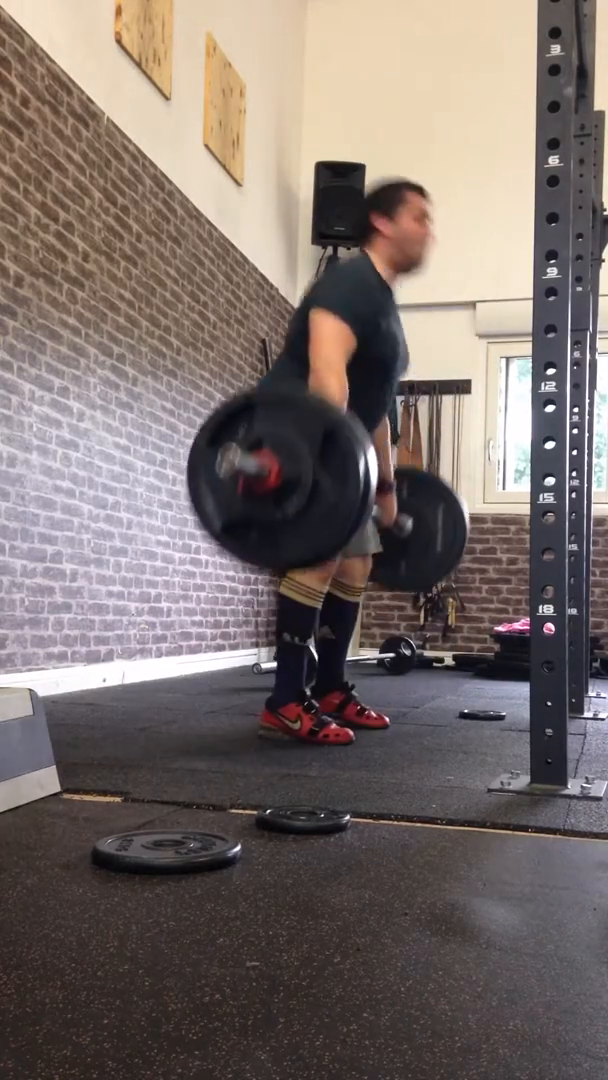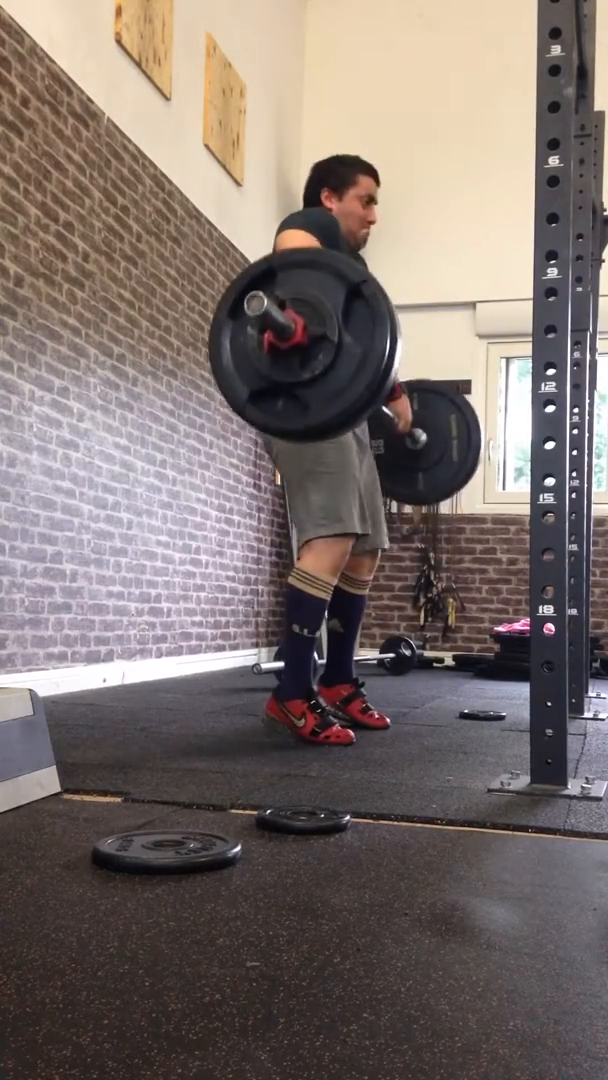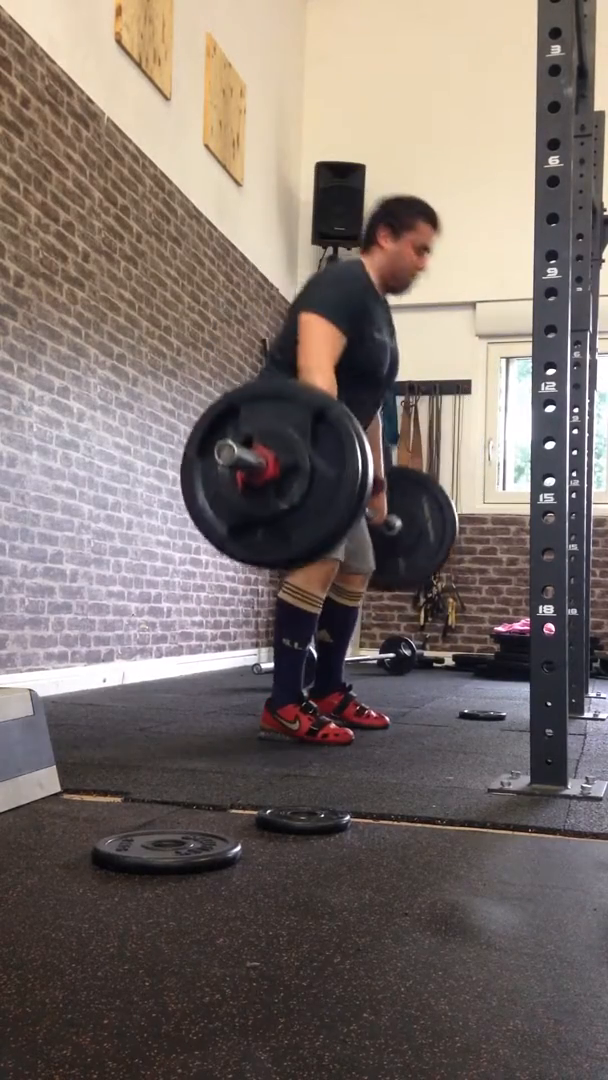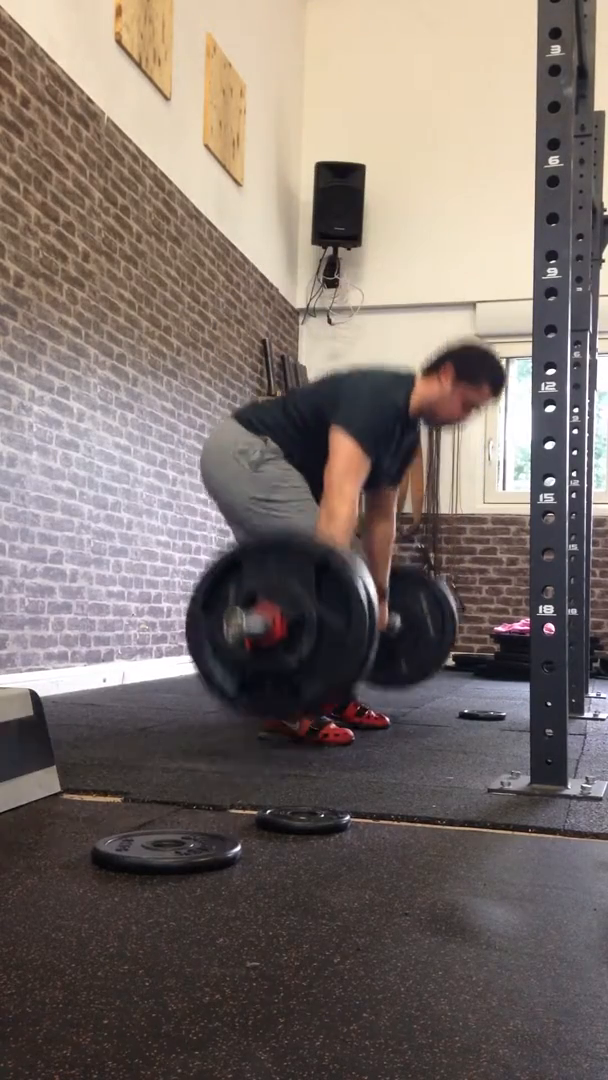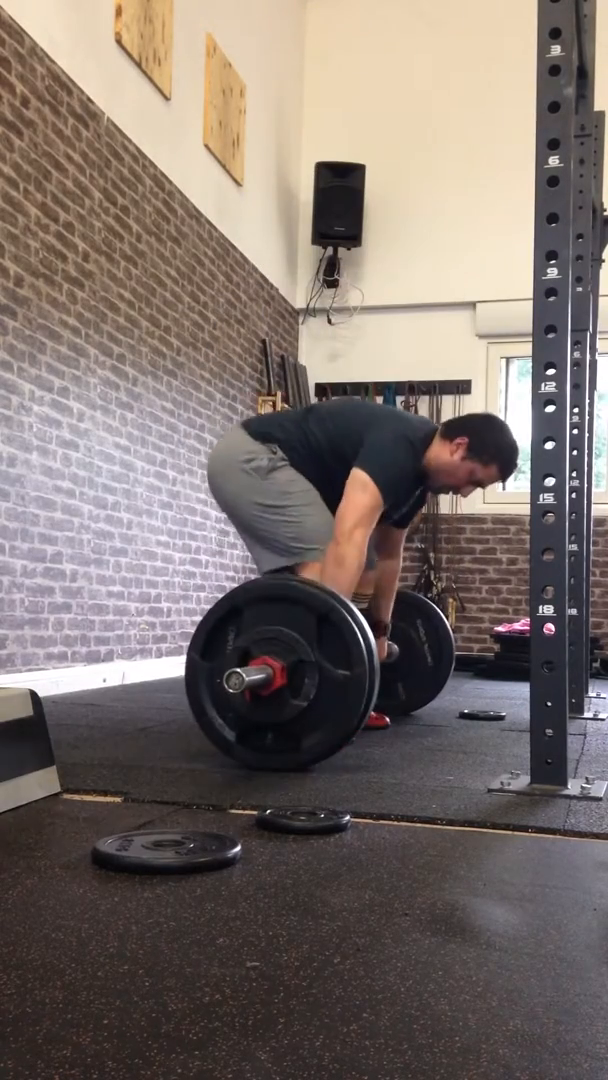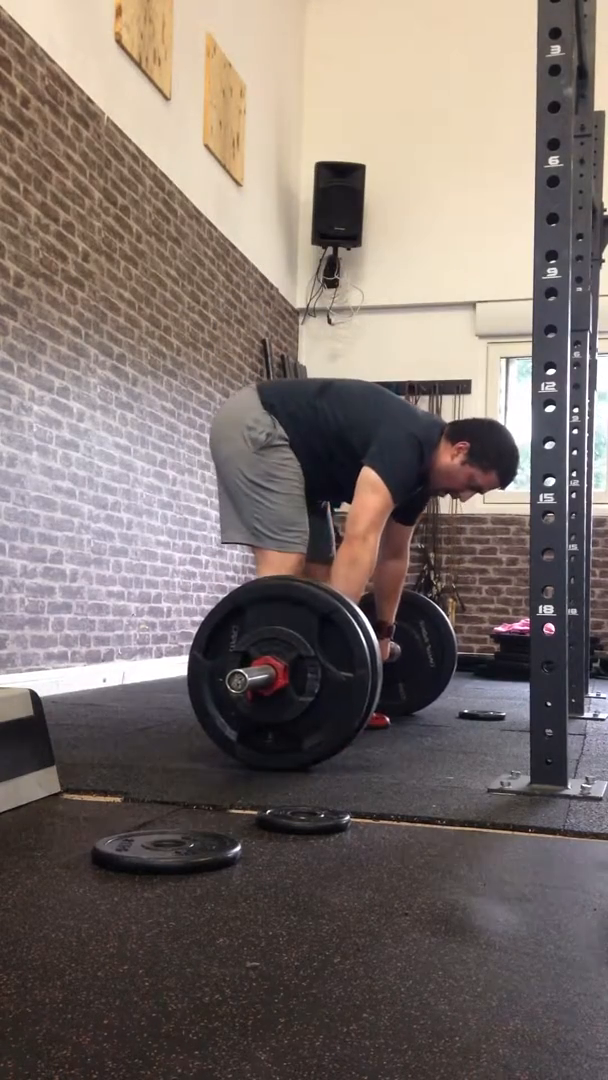
dt=0.4s
person 1, frame 1
left shoulder: (382, 301)
right shoulder: (351, 283)
left elbow: (375, 410)
right elbow: (327, 371)
left wrist: (386, 488)
left knee: (355, 560)
left ankle: (330, 691)
right ankle: (286, 703)
person 1, frame 2
left shoulder: (343, 258)
right shoulder: (311, 226)
right elbow: (292, 259)
left wrist: (392, 393)
left knee: (362, 551)
right knee: (330, 543)
left ankle: (338, 685)
right ankle: (292, 695)
person 1, frame 3
left shoulder: (378, 308)
right shoulder: (342, 284)
left elbow: (367, 408)
right elbow: (315, 368)
left wrist: (377, 485)
left knee: (355, 569)
right knee: (319, 558)
left ankle: (329, 691)
right ankle: (284, 704)
person 1, frame 4
left shoulder: (406, 431)
right shoulder: (378, 400)
left elbow: (381, 517)
right elbow: (340, 497)
left wrist: (380, 594)
left hip: (276, 463)
right hip: (243, 450)
left ankle: (331, 697)
person 1, frame 5
left shoulder: (417, 475)
right shoulder: (400, 446)
left elbow: (389, 555)
right elbow: (350, 537)
left wrist: (380, 630)
left hip: (267, 467)
right hip: (250, 459)
left knee: (364, 572)
right knee: (328, 565)
person 1, frame 6
left shoulder: (418, 468)
right shoulder: (406, 444)
left elbow: (394, 555)
right elbow: (360, 539)
left wrist: (383, 632)
left hip: (281, 441)
right hip: (255, 425)
left knee: (318, 573)
right knee: (285, 563)
